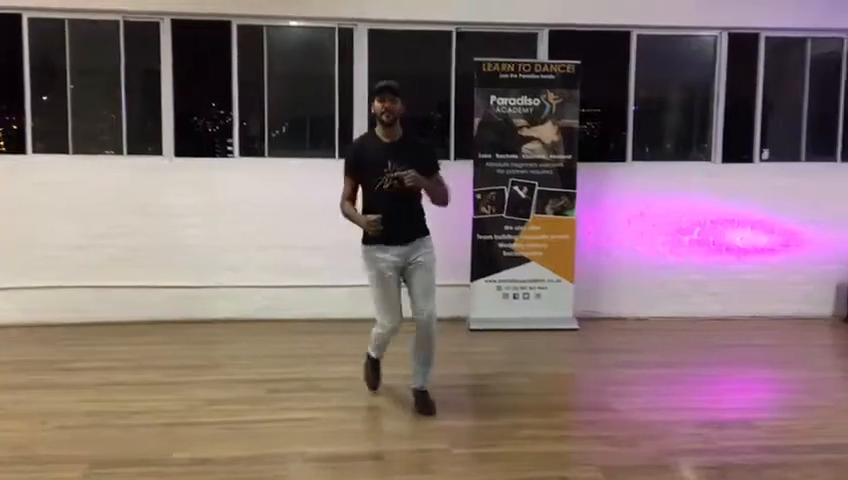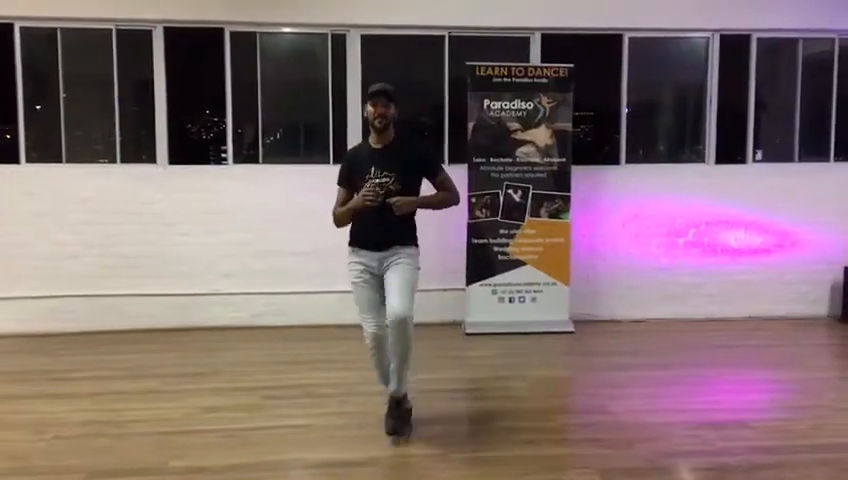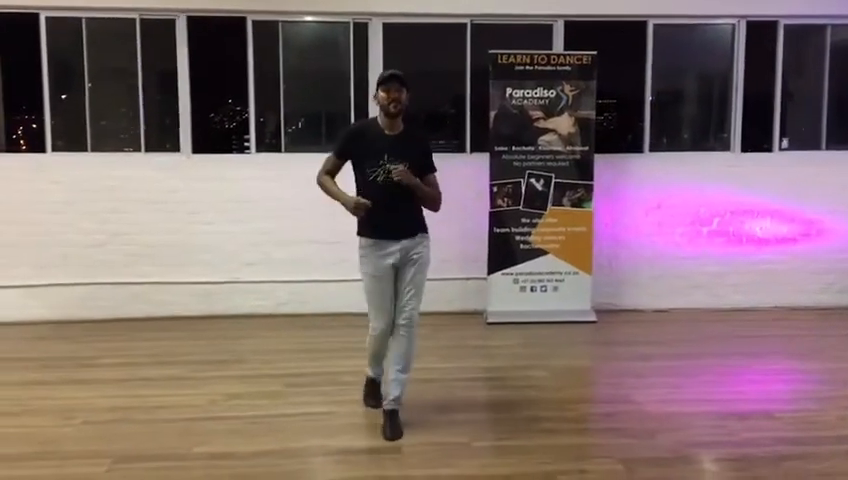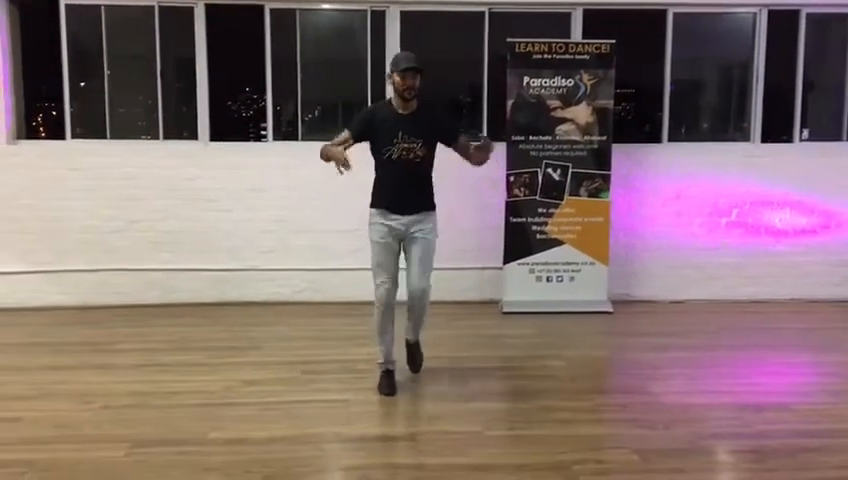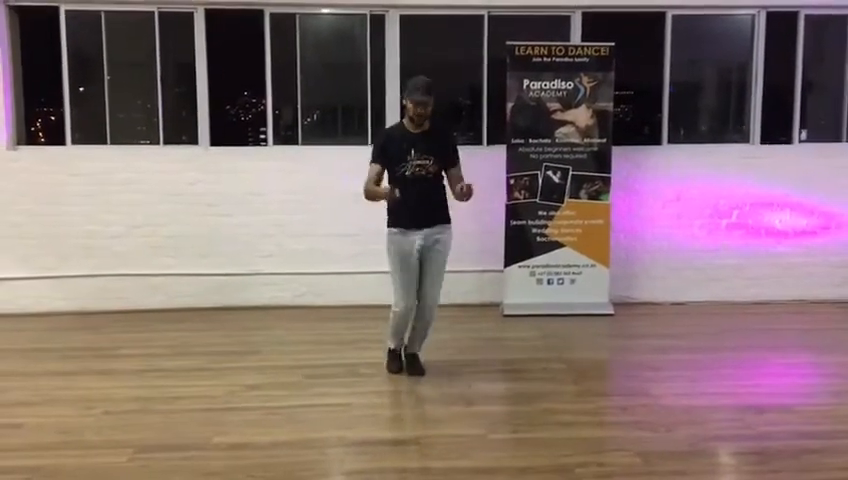
dt=0.5s
person 1, frame 1
left shoulder: (419, 149)
right shoulder: (360, 148)
left elbow: (443, 199)
right elbow: (346, 201)
left wrist: (425, 184)
right wrist: (361, 221)
left hip: (418, 245)
right hip: (378, 249)
left knee: (426, 317)
right knee: (389, 323)
left ankle: (420, 386)
right ankle: (374, 356)
person 1, frame 2
left shoulder: (414, 153)
right shoulder: (353, 157)
left elbow: (453, 195)
right elbow: (338, 217)
left wrist: (416, 202)
right wrist: (356, 203)
left hip: (401, 251)
right hip: (361, 256)
left knee: (398, 316)
right knee: (373, 332)
left ankle: (397, 395)
right ankle: (400, 399)
person 1, frame 3
left shoulder: (418, 143)
right shoulder: (358, 134)
left elbow: (435, 202)
right elbow: (324, 175)
left wrist: (413, 182)
right wrist: (345, 199)
left hip: (415, 243)
right hip: (374, 244)
left knee: (406, 321)
right knee: (381, 324)
left ankle: (392, 404)
right ankle: (374, 375)
person 1, frame 4
left shoulder: (433, 118)
right shoulder: (374, 116)
left elbow: (471, 155)
right elbow: (328, 150)
left wrist: (482, 149)
right wrist: (332, 152)
left hip: (423, 216)
right hip: (383, 216)
left knee: (419, 290)
right knee: (384, 292)
left ankle: (413, 339)
right ankle: (386, 366)
person 1, frame 5
left shoulder: (444, 139)
right shoulder: (389, 138)
left elbow: (456, 184)
right elbow: (368, 188)
left wrist: (463, 190)
right wrist: (381, 192)
left hip: (438, 230)
right hip: (402, 231)
left knee: (429, 303)
right knee: (404, 303)
left ankle: (412, 350)
right ankle: (394, 347)
